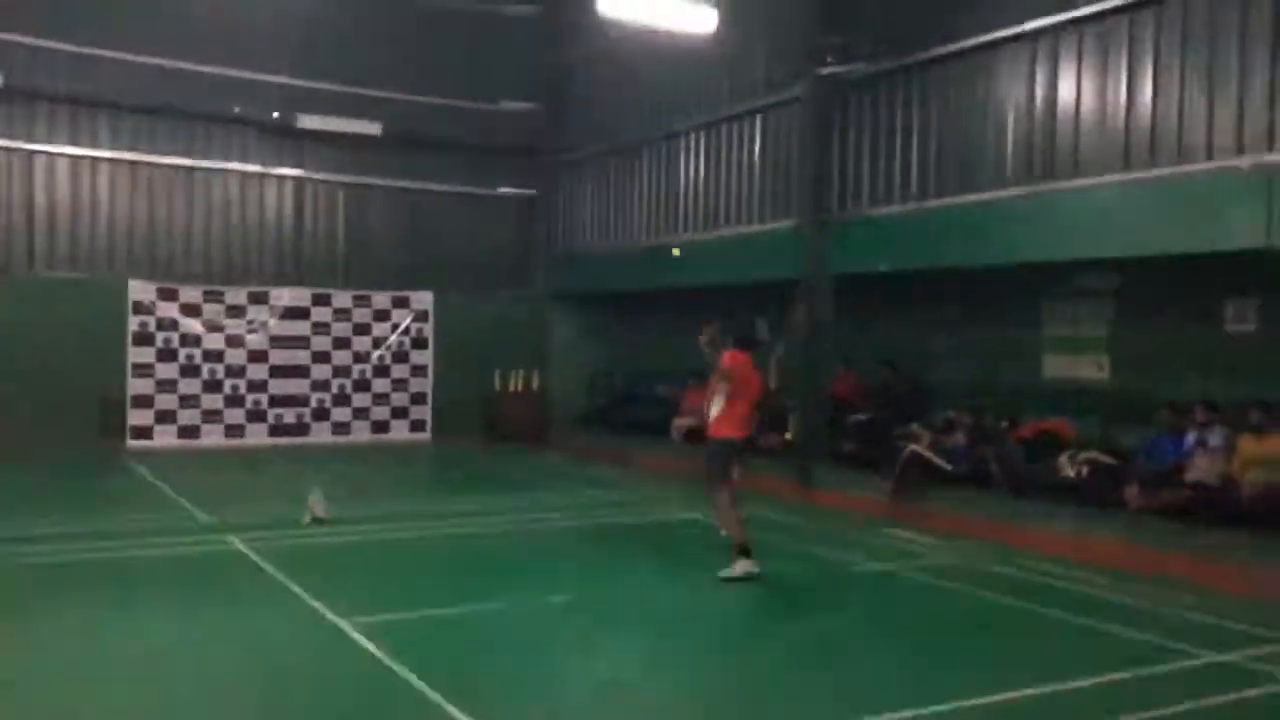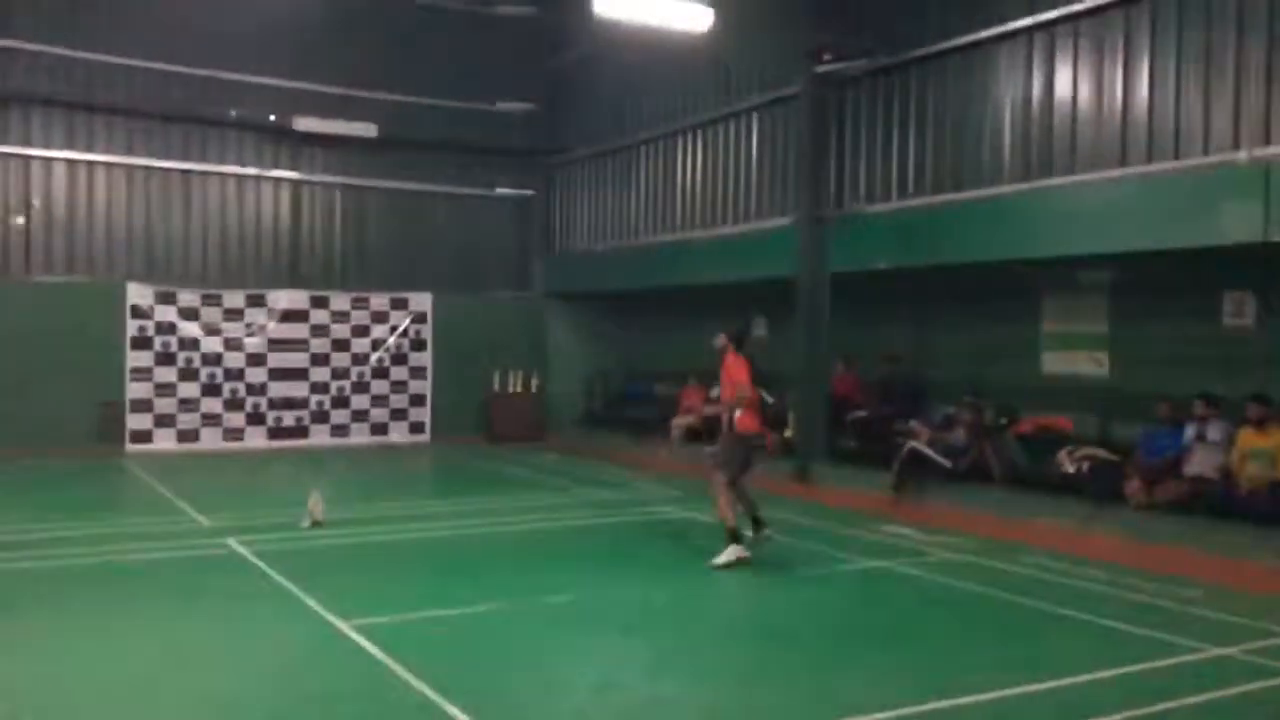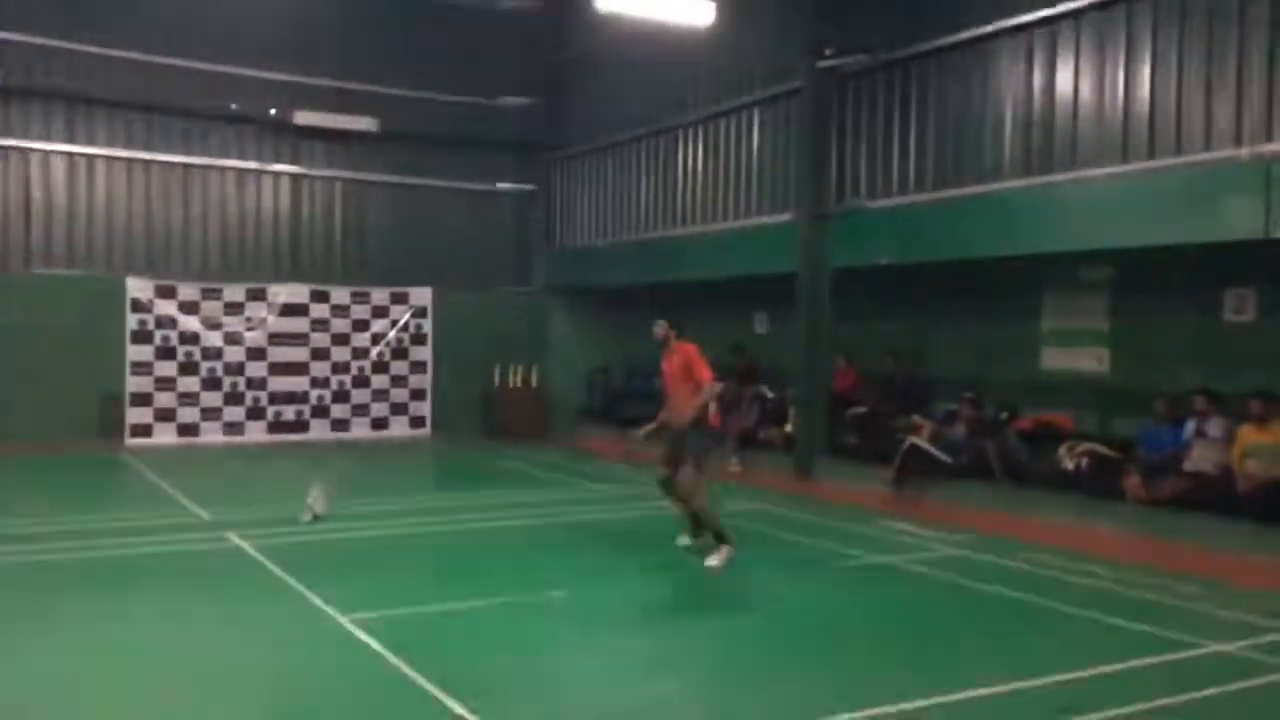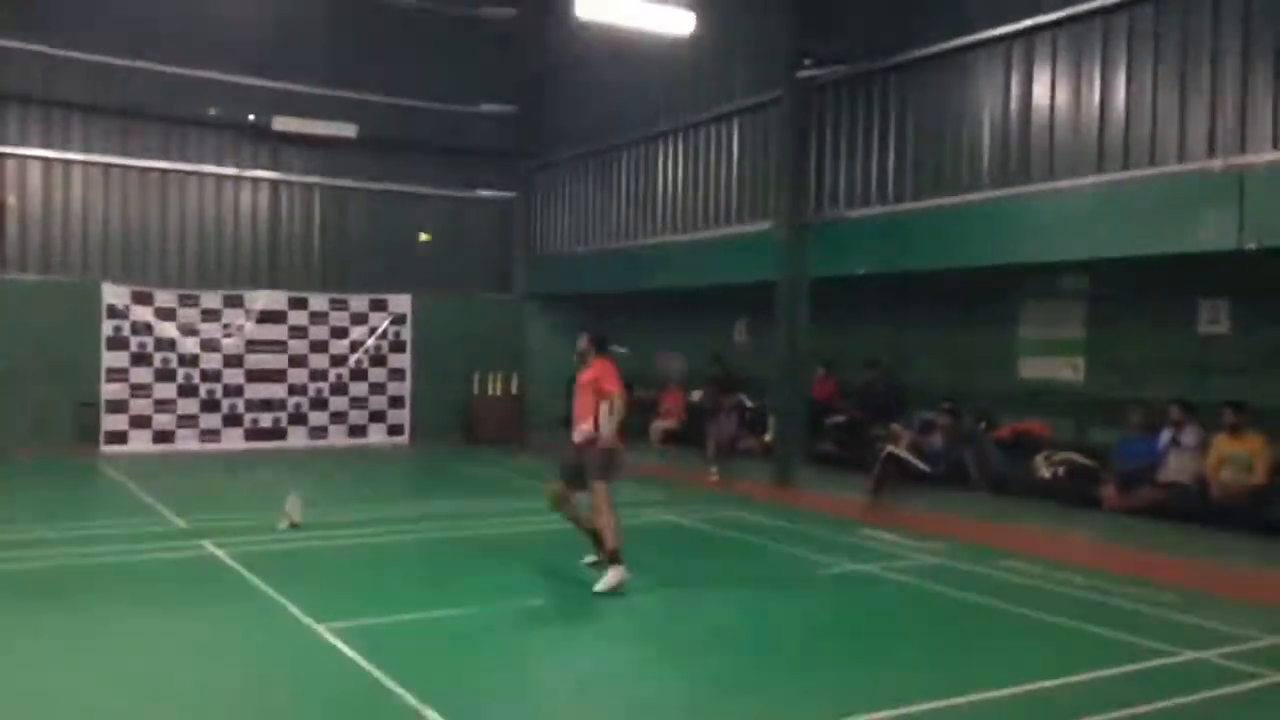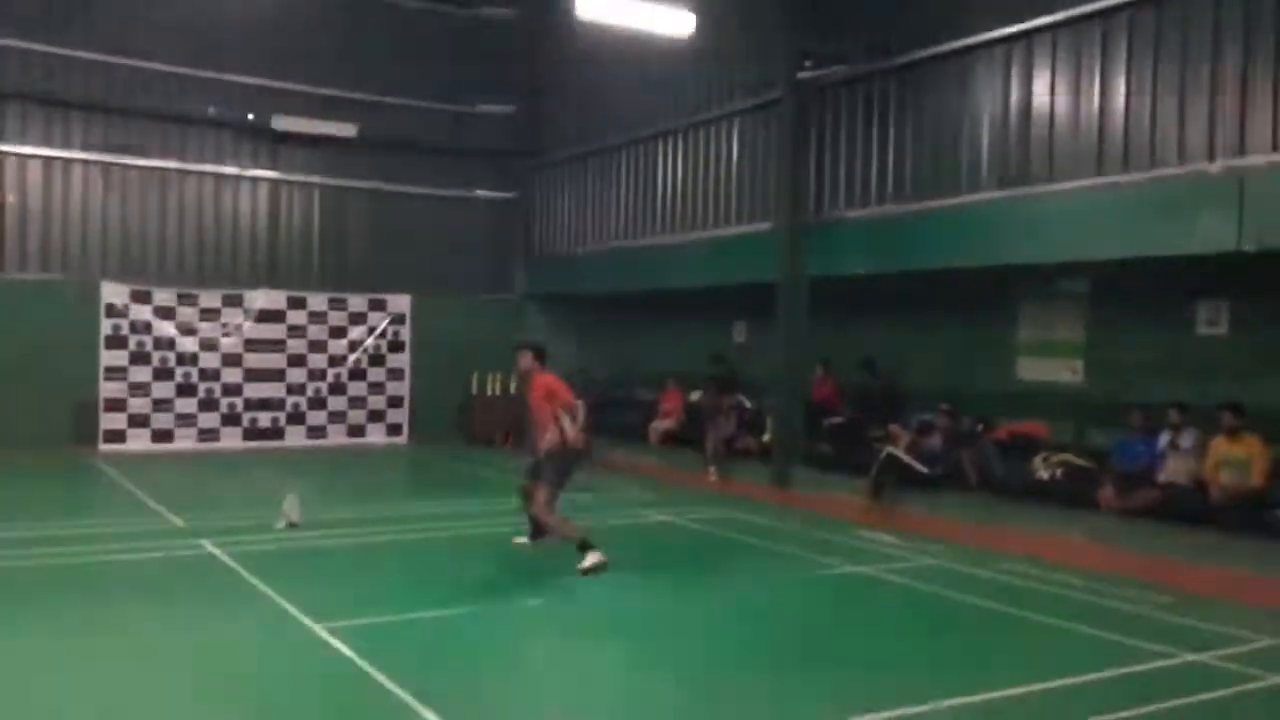
dt=0.5s
person 1, frame 1
left shoulder: (732, 357)
right shoulder: (754, 373)
left elbow: (726, 375)
left hip: (722, 436)
right hip: (739, 435)
left knee: (721, 495)
right knee: (722, 483)
left ankle: (745, 558)
right ankle: (734, 531)
person 1, frame 2
left shoulder: (734, 361)
right shoulder: (729, 363)
left elbow: (746, 393)
left wrist: (718, 406)
left hip: (741, 431)
right hip: (740, 431)
left knee: (720, 484)
right knee: (733, 482)
left ankle: (736, 545)
right ankle: (758, 525)
person 1, frame 3
left shoulder: (689, 351)
right shoulder: (666, 359)
left elbow: (710, 387)
left wrist: (690, 411)
right wrist: (655, 423)
left hip: (699, 424)
right hip: (678, 426)
left knee: (689, 483)
right knee: (666, 479)
left ankle: (723, 544)
right ankle: (698, 526)
person 1, frame 4
left shoulder: (602, 368)
right shoulder: (588, 370)
left elbow: (618, 399)
left wrist: (611, 431)
left hip: (597, 445)
right hip: (580, 445)
left knee: (600, 502)
right knee: (556, 496)
left ankle: (616, 567)
right ankle: (601, 545)
person 1, frame 5
left shoulder: (548, 383)
right shoulder: (533, 386)
left elbow: (577, 406)
left wrist: (576, 429)
left hip: (562, 451)
right hip: (549, 450)
left knee: (541, 509)
right knee: (528, 491)
left ankle: (590, 550)
right ankle: (537, 533)
